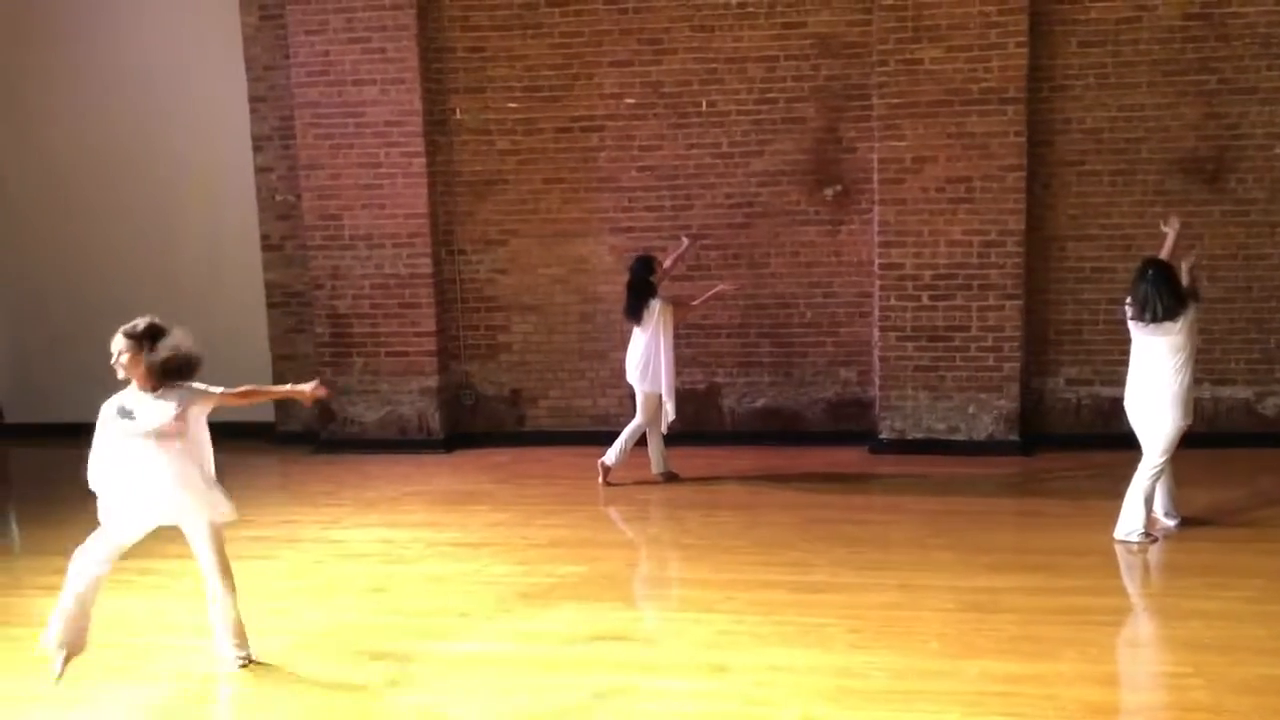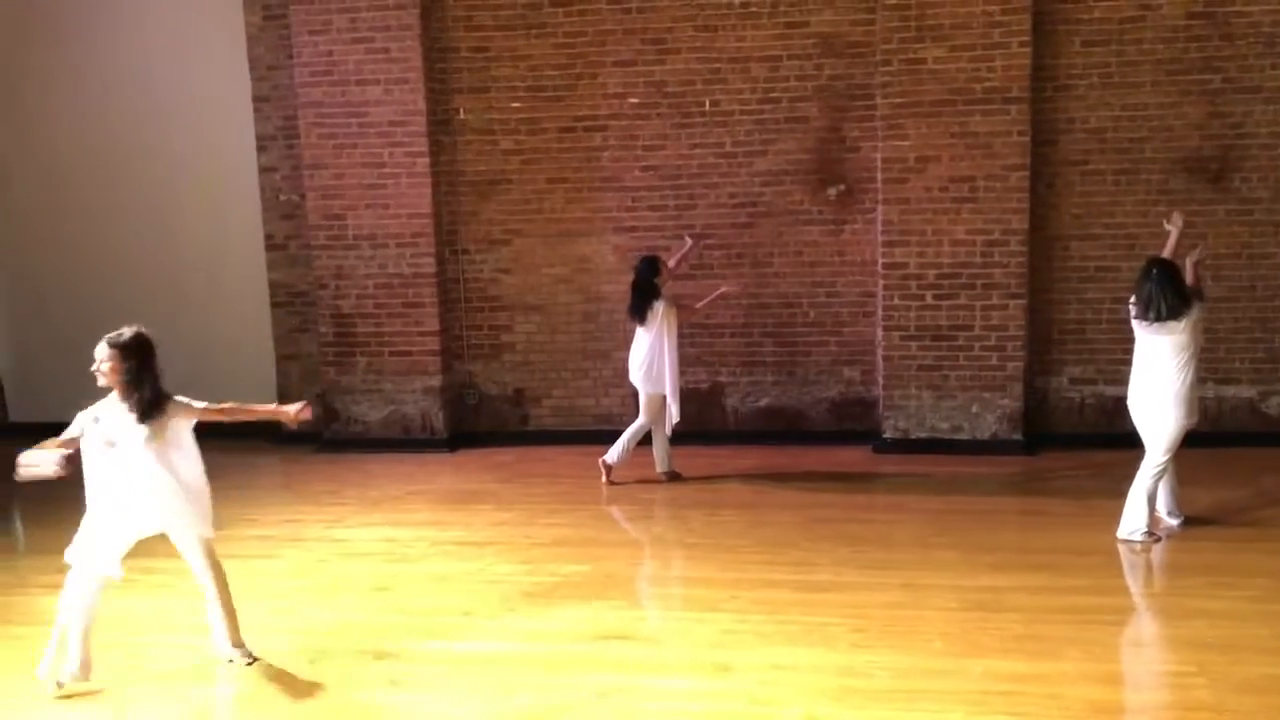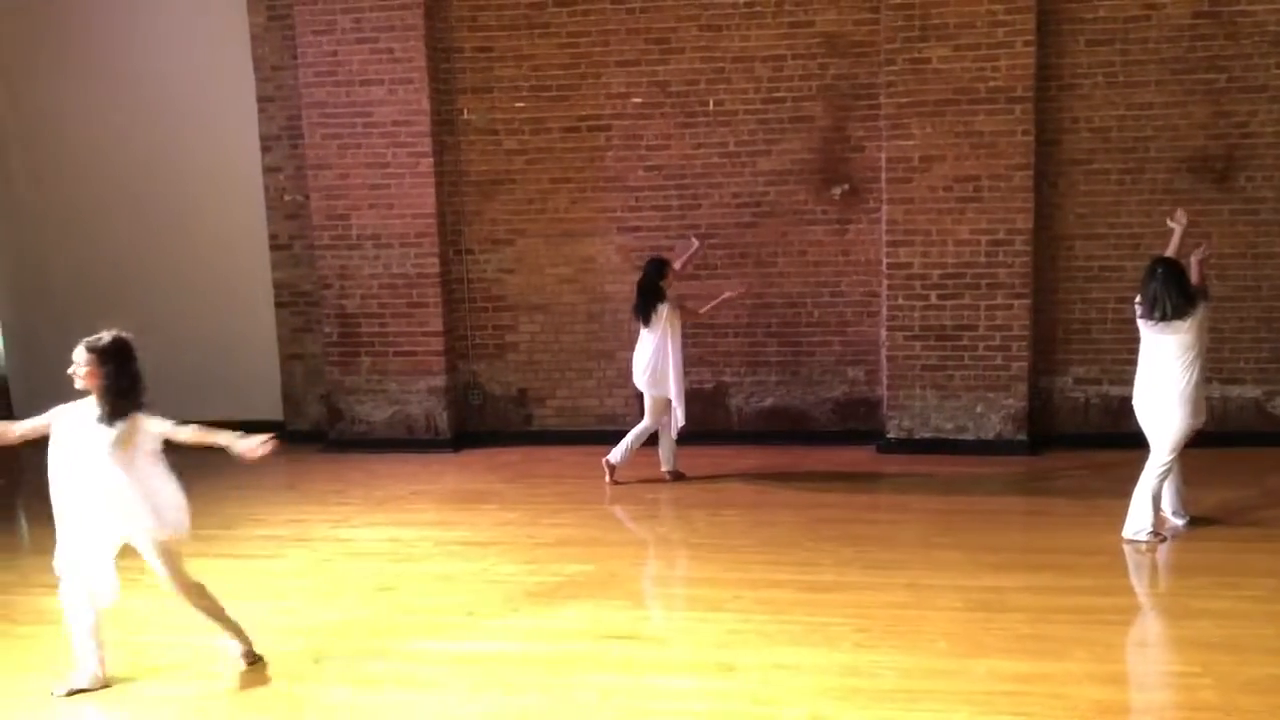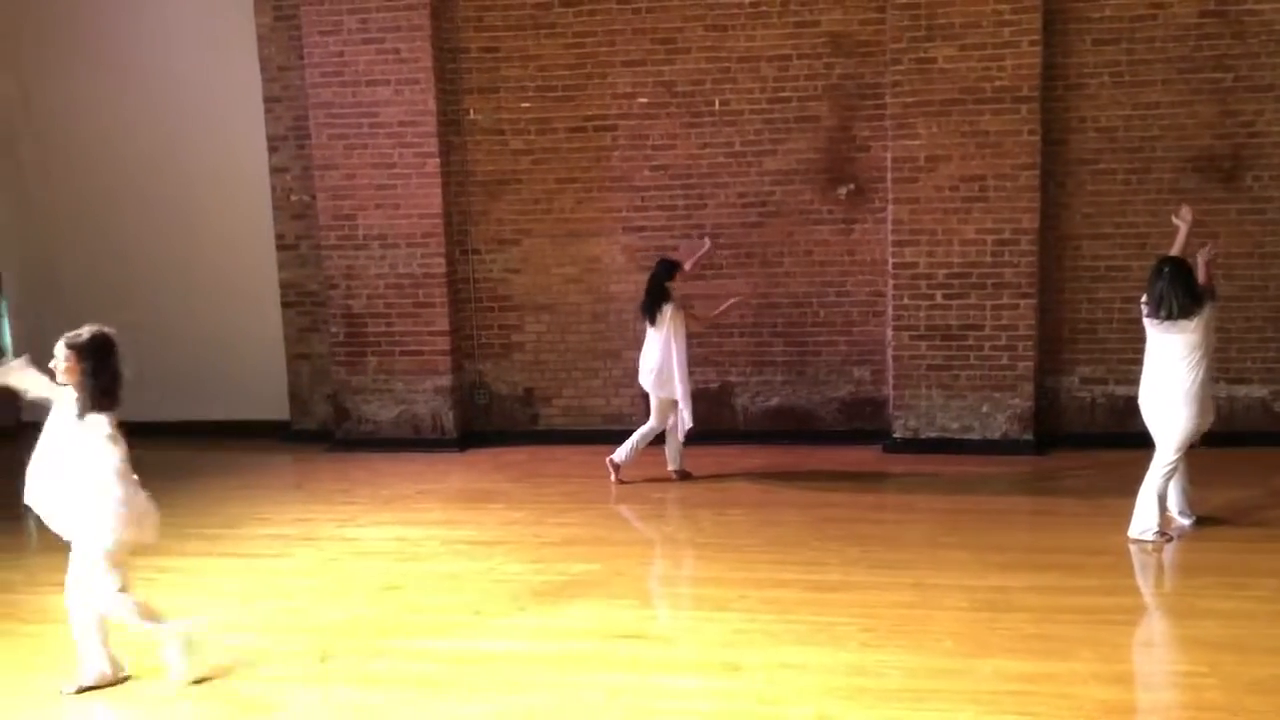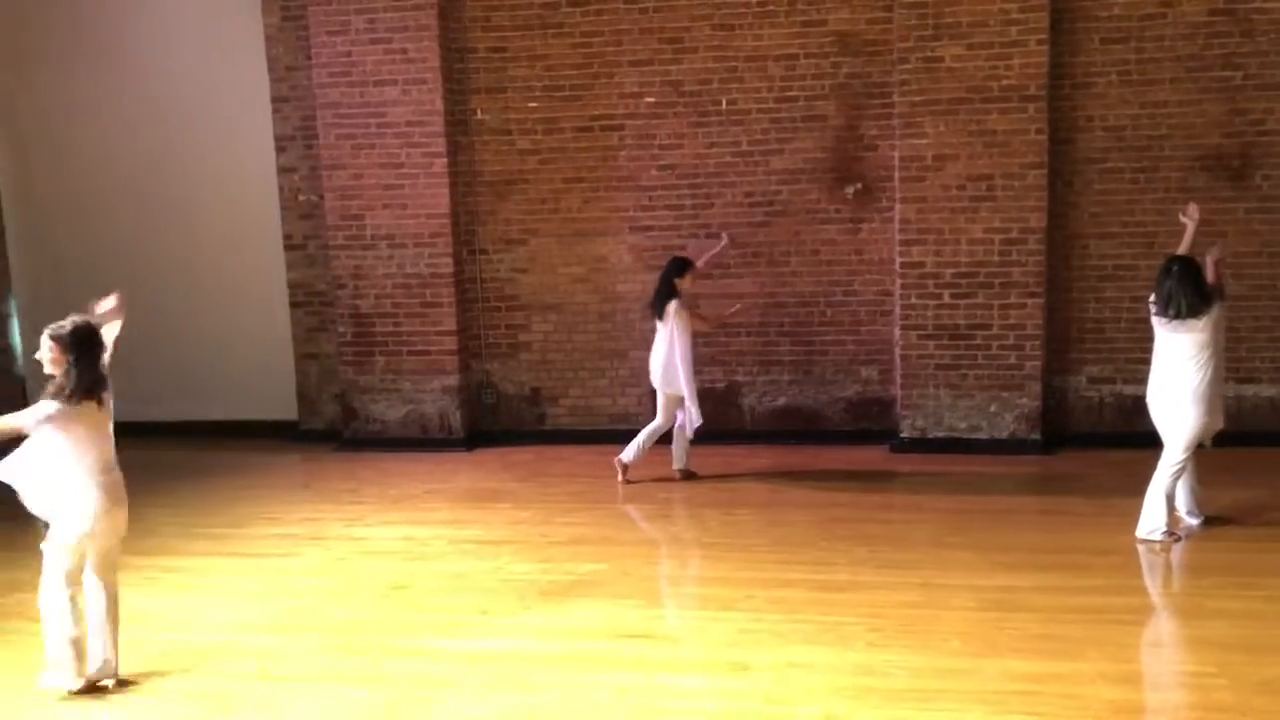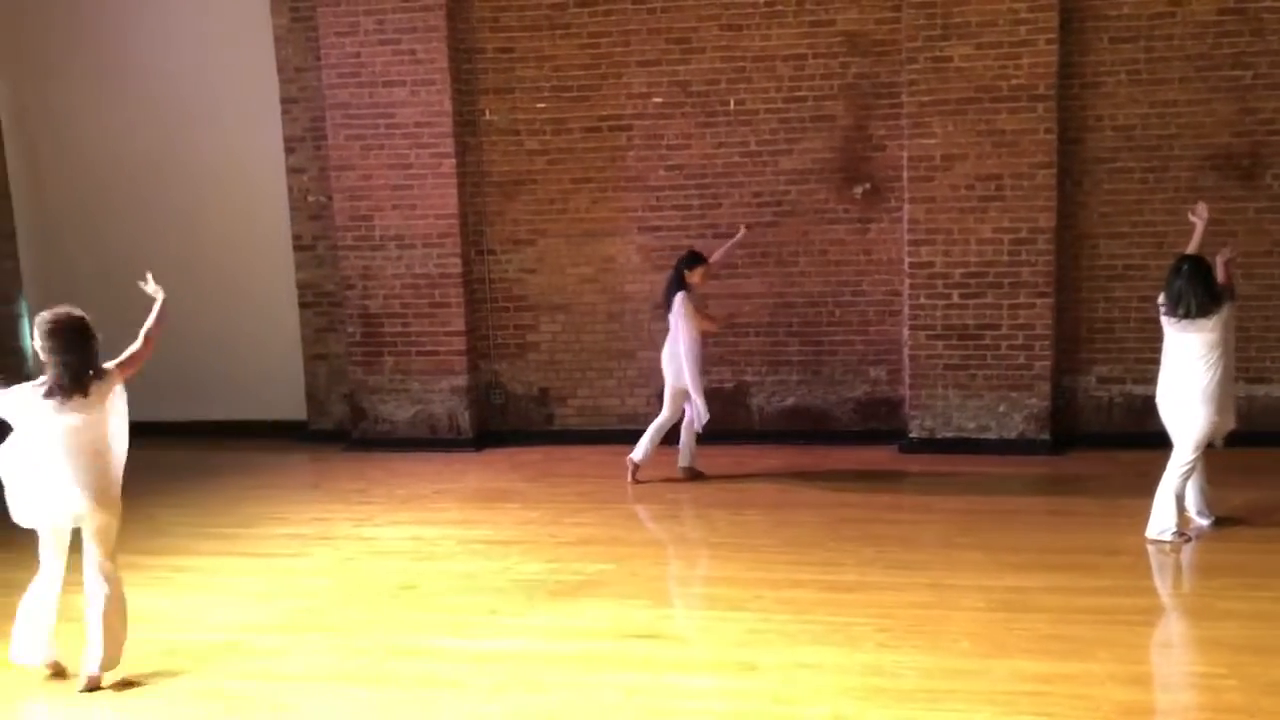
dt=0.1s
person 1, frame 1
left shoulder: (186, 394)
right shoulder: (116, 406)
left elbow: (240, 395)
right elbow: (105, 438)
left wrist: (294, 390)
right wrist: (157, 428)
left hip: (190, 497)
right hip: (137, 501)
left knee: (216, 569)
right knee: (89, 560)
left ankle: (234, 647)
right ankle: (66, 640)
person 1, frame 2
left shoulder: (165, 408)
right shoulder: (95, 415)
left elbow: (220, 412)
right elbow: (62, 443)
left wrist: (278, 411)
right wrist: (39, 456)
left hip: (172, 505)
right hip: (118, 510)
left knee: (208, 574)
right knee: (84, 580)
left ankle: (233, 646)
right ankle: (67, 666)
person 1, frame 3
left shoulder: (132, 419)
right shoulder: (69, 415)
left elbow: (184, 432)
left wrist: (238, 441)
left hip: (140, 515)
right hip: (97, 520)
left knee: (179, 584)
right knee: (75, 592)
left ankle: (239, 642)
right ankle: (88, 672)
person 1, frame 4
left shoulder: (96, 419)
right shoulder: (67, 398)
left elbow: (108, 457)
right elbow: (45, 386)
left hip: (108, 515)
right hip: (82, 511)
left knee: (106, 593)
right knee: (79, 592)
left ankle: (171, 639)
right ankle: (99, 668)
person 1, frame 5
left shoulder: (60, 407)
right shoulder: (96, 390)
right elbow: (107, 348)
right wrist: (110, 318)
left hip: (82, 507)
right hip: (108, 502)
left knee: (57, 589)
right knee: (102, 582)
left ankle: (74, 671)
right ankle: (104, 666)
person 1, frame 6
right shoulder: (102, 383)
right elbow: (142, 348)
right wrist: (159, 302)
left hip: (54, 498)
right hip: (98, 496)
left knee: (51, 573)
right knee: (102, 576)
left ankle: (40, 653)
right ankle: (97, 666)
person 2, frame 1
left shoulder: (1133, 312)
right shoulder: (1185, 317)
left elbow: (1153, 276)
right elbow: (1190, 292)
left wrist: (1172, 236)
right wrist: (1187, 269)
left hip: (1138, 400)
right hip: (1167, 404)
left knee: (1159, 457)
right knee: (1154, 462)
left ankle: (1166, 514)
right ankle: (1130, 528)
person 2, frame 2
left shoulder: (1137, 311)
right shoulder: (1189, 316)
left elbow: (1157, 274)
right elbow: (1194, 290)
left wrist: (1174, 233)
right wrist: (1192, 266)
left hip: (1141, 399)
right hip: (1170, 403)
left knee: (1162, 456)
right knee: (1156, 461)
left ankle: (1169, 513)
right ankle: (1133, 527)
person 2, frame 3
left shoulder: (1142, 311)
right shoulder: (1193, 316)
left elbow: (1162, 272)
right elbow: (1199, 289)
left wrist: (1179, 232)
right wrist: (1197, 264)
left hip: (1146, 398)
right hip: (1176, 402)
left knee: (1167, 455)
right knee: (1162, 461)
left ankle: (1174, 513)
right ankle: (1138, 527)
person 2, frame 4
left shoulder: (1148, 310)
right shoulder: (1200, 315)
left elbow: (1168, 271)
right elbow: (1206, 289)
left wrist: (1184, 229)
right wrist: (1203, 264)
left hip: (1152, 397)
right hip: (1182, 402)
left knee: (1174, 455)
right knee: (1167, 461)
left ankle: (1181, 513)
right ankle: (1144, 527)
person 2, frame 5
left shoulder: (1157, 310)
right shoulder: (1208, 315)
left elbow: (1175, 270)
right elbow: (1216, 290)
left wrist: (1191, 227)
right wrist: (1213, 265)
left hip: (1160, 397)
right hip: (1190, 401)
left knee: (1182, 454)
right knee: (1175, 460)
left ankle: (1189, 512)
right ankle: (1152, 526)
person 2, frame 6
left shoulder: (1167, 309)
right shoulder: (1218, 314)
left elbow: (1185, 270)
right elbow: (1225, 290)
left wrist: (1199, 226)
right wrist: (1223, 265)
left hip: (1169, 396)
right hip: (1199, 401)
left knee: (1191, 454)
right knee: (1184, 460)
left ankle: (1200, 513)
right ankle: (1162, 527)
person 3, frame 1
left shoulder: (642, 297)
right shoulder: (659, 305)
left elbow: (667, 268)
right elbow: (691, 307)
left wrist: (685, 248)
right wrist: (716, 290)
left hip: (644, 364)
right hip: (648, 367)
left knee: (655, 418)
right knee: (643, 419)
left ankle: (661, 468)
right ankle: (608, 461)
person 3, frame 2
left shoulder: (645, 297)
right shoulder: (663, 306)
left elbow: (672, 268)
right elbow: (694, 309)
left wrist: (688, 248)
right wrist: (720, 293)
left hip: (646, 364)
right hip: (651, 367)
left knee: (659, 418)
right knee: (646, 420)
left ankle: (664, 467)
right ankle: (610, 459)
person 3, frame 3
left shoulder: (650, 299)
right shoulder: (668, 308)
left elbow: (676, 268)
right elbow: (698, 314)
left wrist: (694, 249)
right wrist: (724, 297)
left hip: (651, 366)
right hip: (656, 369)
left knee: (667, 416)
right knee: (652, 422)
left ankle: (669, 466)
right ankle: (613, 459)
person 3, frame 4
left shoulder: (657, 299)
right shoulder: (672, 309)
left elbow: (686, 269)
right elbow: (702, 321)
left wrist: (705, 250)
right wrist: (729, 305)
left hip: (657, 366)
right hip: (662, 370)
left knee: (675, 416)
right knee: (657, 422)
left ankle: (675, 466)
right ankle: (617, 458)
person 3, frame 5
left shoulder: (669, 297)
right shoulder: (677, 307)
left elbow: (697, 265)
right elbow: (706, 325)
left wrist: (721, 246)
right wrist: (733, 312)
left hip: (671, 366)
right hip: (671, 368)
left knee: (685, 415)
right knee: (663, 421)
left ankle: (681, 465)
right ankle: (625, 459)
person 3, frame 6
left shoulder: (685, 290)
right shoulder: (684, 299)
left elbow: (714, 260)
right elbow: (710, 325)
left wrist: (738, 239)
left hip: (684, 361)
right hip: (680, 362)
left knee: (693, 411)
right knee: (669, 415)
left ankle: (686, 463)
right ankle: (636, 458)
